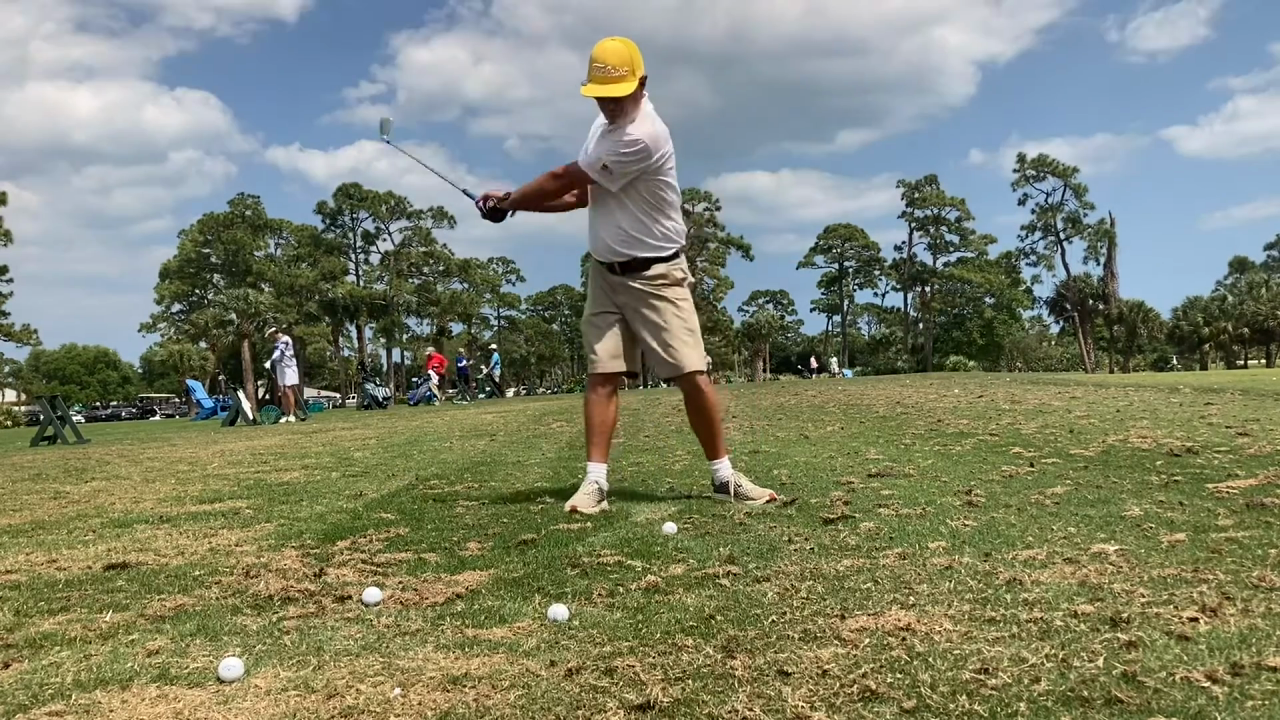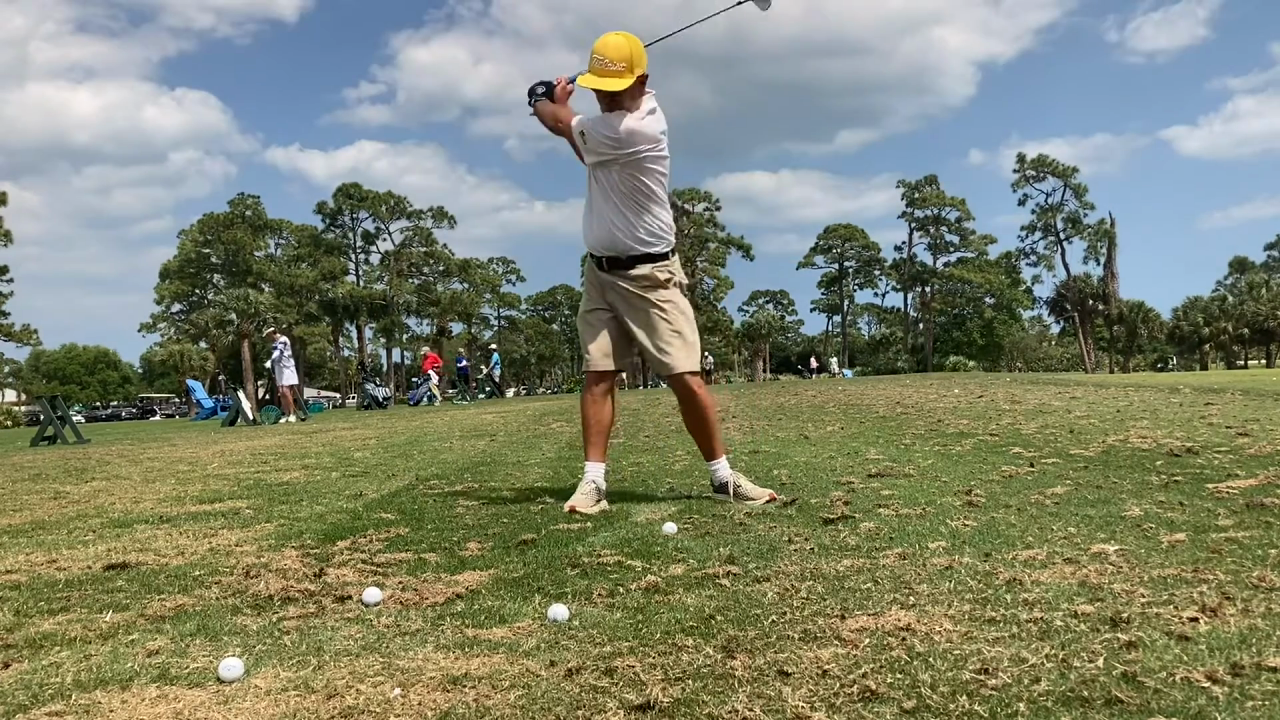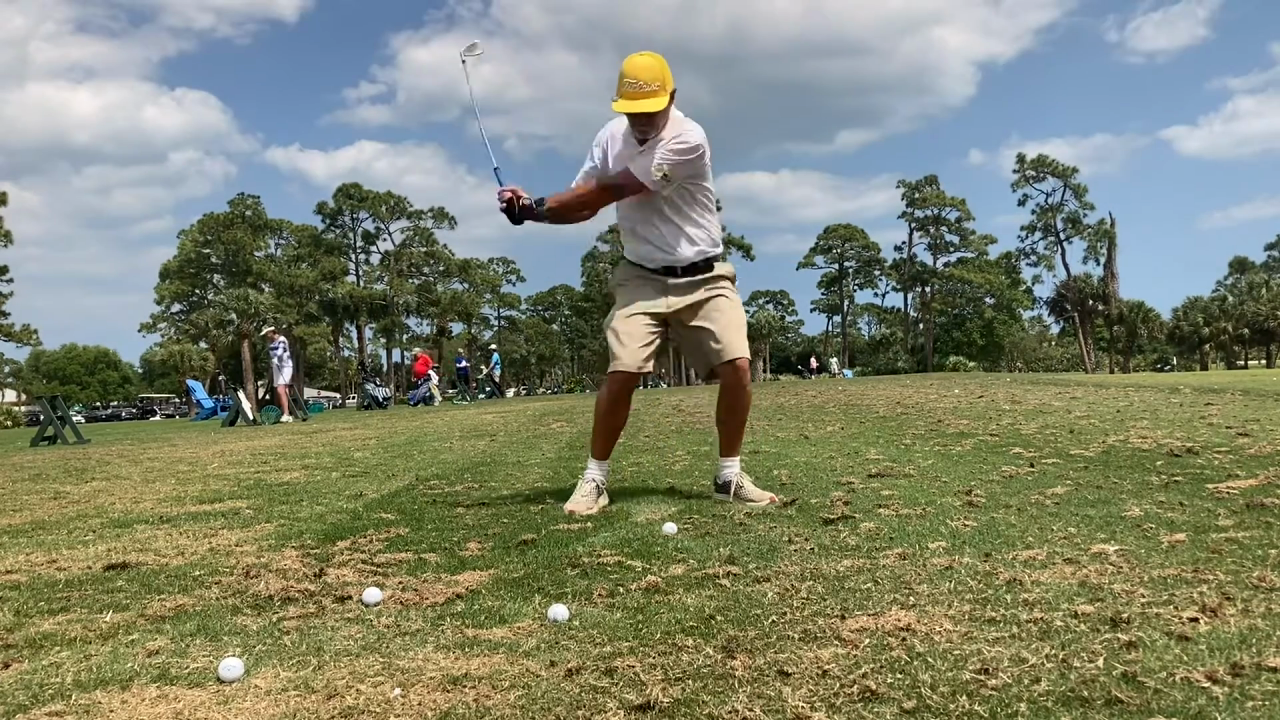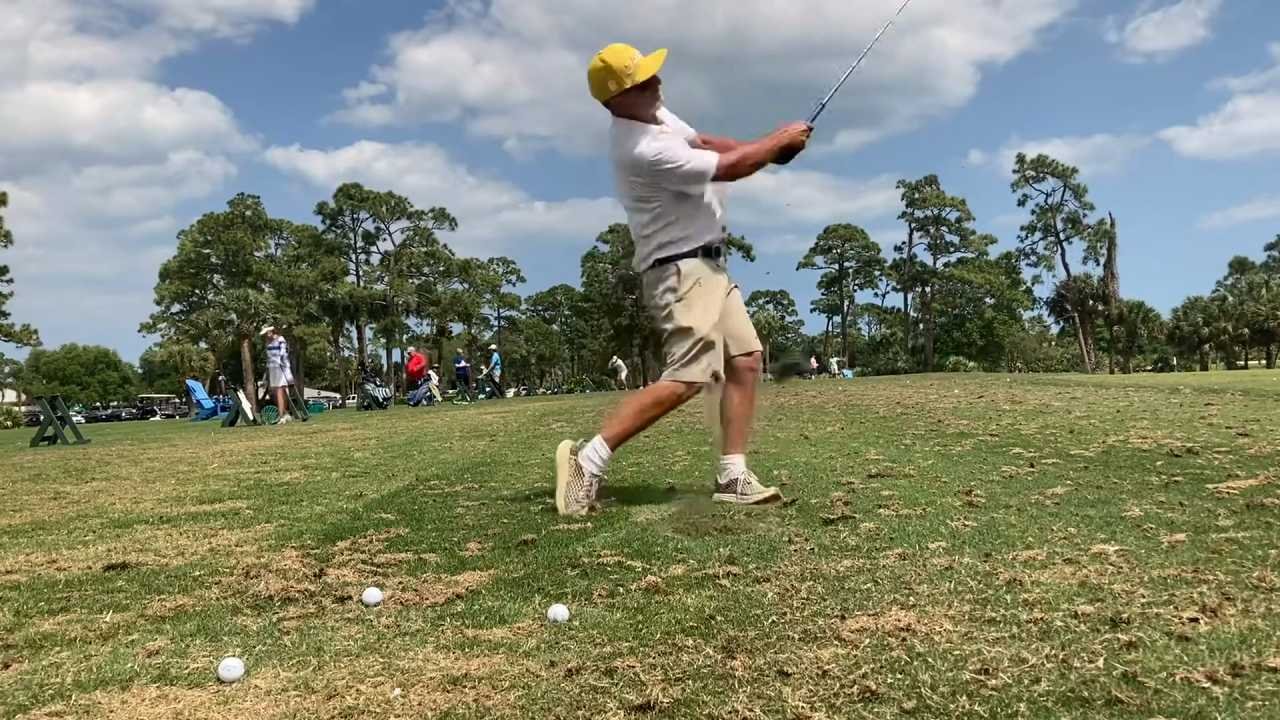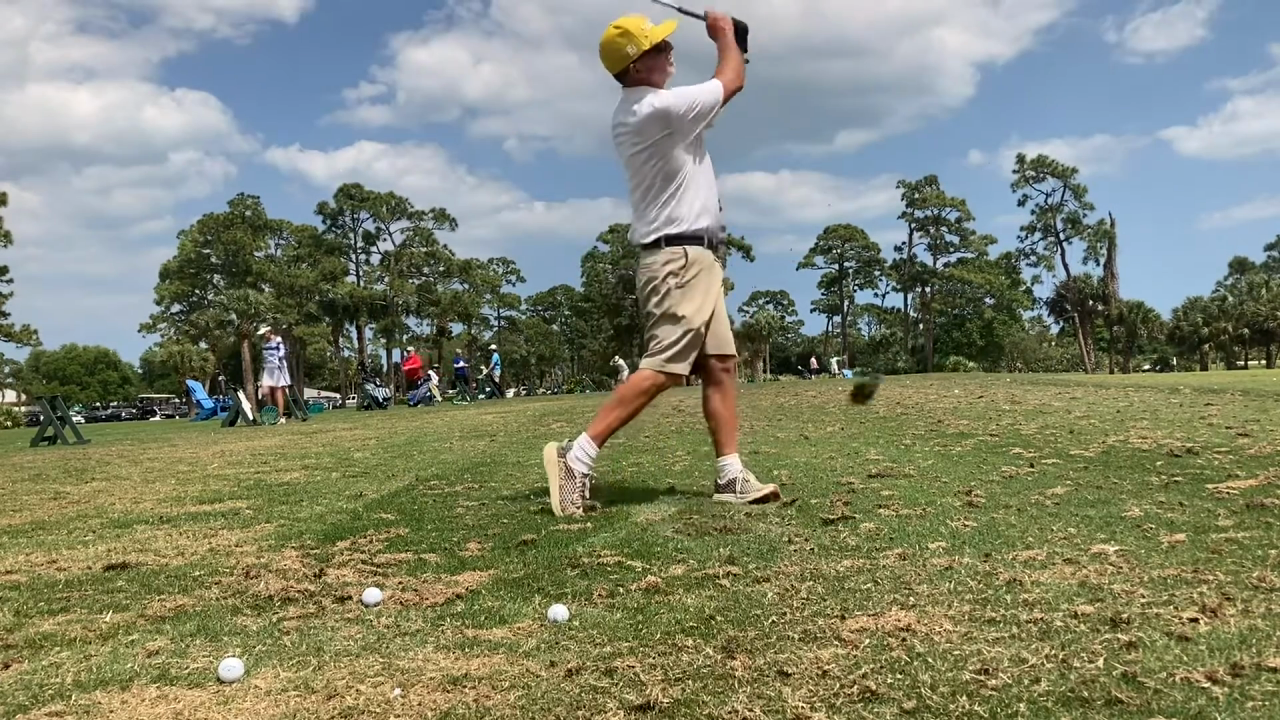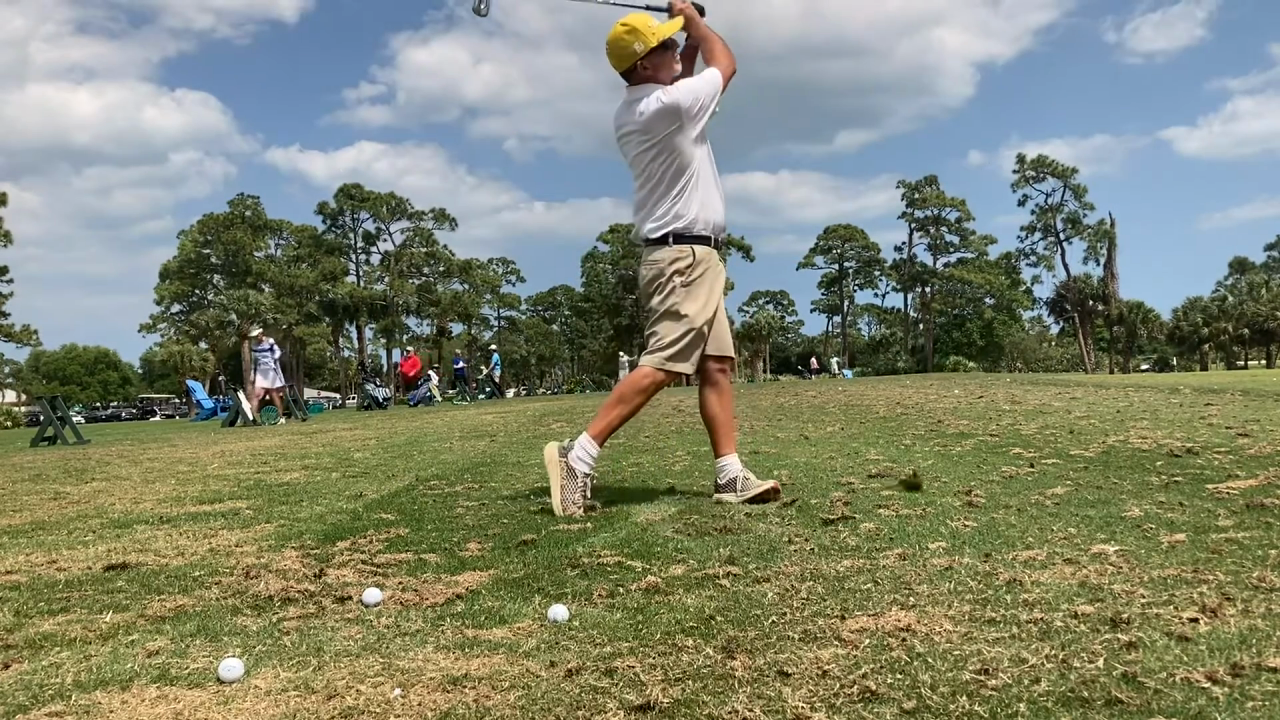
dt=0.3s
person 1, frame 1
left shoulder: (642, 136)
right shoulder: (611, 123)
left elbow: (569, 179)
right elbow: (580, 193)
left wrist: (511, 199)
right wrist: (514, 201)
left hip: (656, 275)
right hip: (606, 273)
left knee: (692, 374)
right knee: (602, 374)
left ankle: (724, 475)
right ankle: (595, 482)
person 1, frame 2
left shoulder: (632, 129)
right shoulder: (622, 115)
left elbow: (561, 123)
left wrist: (548, 102)
right wrist: (558, 103)
left hip: (649, 274)
right hip: (601, 270)
left knee: (684, 376)
right knee: (598, 373)
left ankle: (723, 475)
right ankle: (594, 480)
person 1, frame 3
left shoulder: (689, 139)
right shoulder: (612, 139)
left elbow: (613, 189)
right elbow: (582, 202)
left wrist: (538, 205)
right wrist: (533, 207)
left hip: (704, 276)
right hip: (642, 279)
left knee: (735, 365)
right knee: (622, 375)
left ankle: (729, 475)
right ankle: (594, 478)
person 1, frame 4
left shoulder: (654, 115)
right shoulder: (640, 150)
left elbow: (706, 143)
right elbow: (726, 168)
left wrist: (768, 144)
right wrist: (780, 140)
left hip: (707, 263)
right hip: (680, 271)
left knee: (746, 360)
right knee: (685, 379)
left ankle: (733, 474)
right ankle: (588, 458)
person 1, frame 5
left shoulder: (636, 111)
right shoulder: (660, 107)
left elbow: (704, 100)
right elbow: (732, 81)
left wrist: (725, 46)
right wrist: (722, 35)
left hip: (690, 257)
right hip: (680, 257)
left knee: (720, 365)
right knee: (662, 370)
left ankle: (731, 476)
right ankle: (576, 455)
person 1, frame 6
left shoulder: (632, 111)
right shoulder: (668, 105)
right elbow: (725, 66)
left hip: (687, 256)
right hip: (685, 256)
left knee: (716, 367)
right knee: (660, 367)
left ankle: (730, 476)
right ankle: (578, 455)
